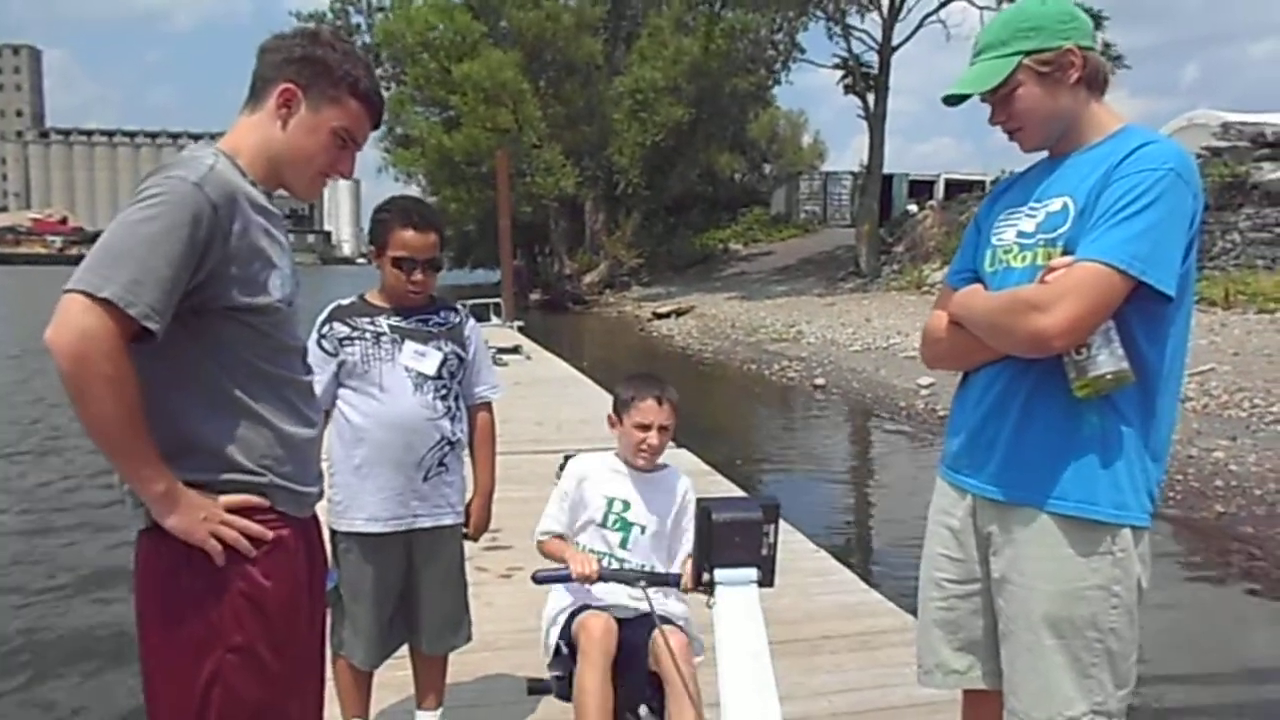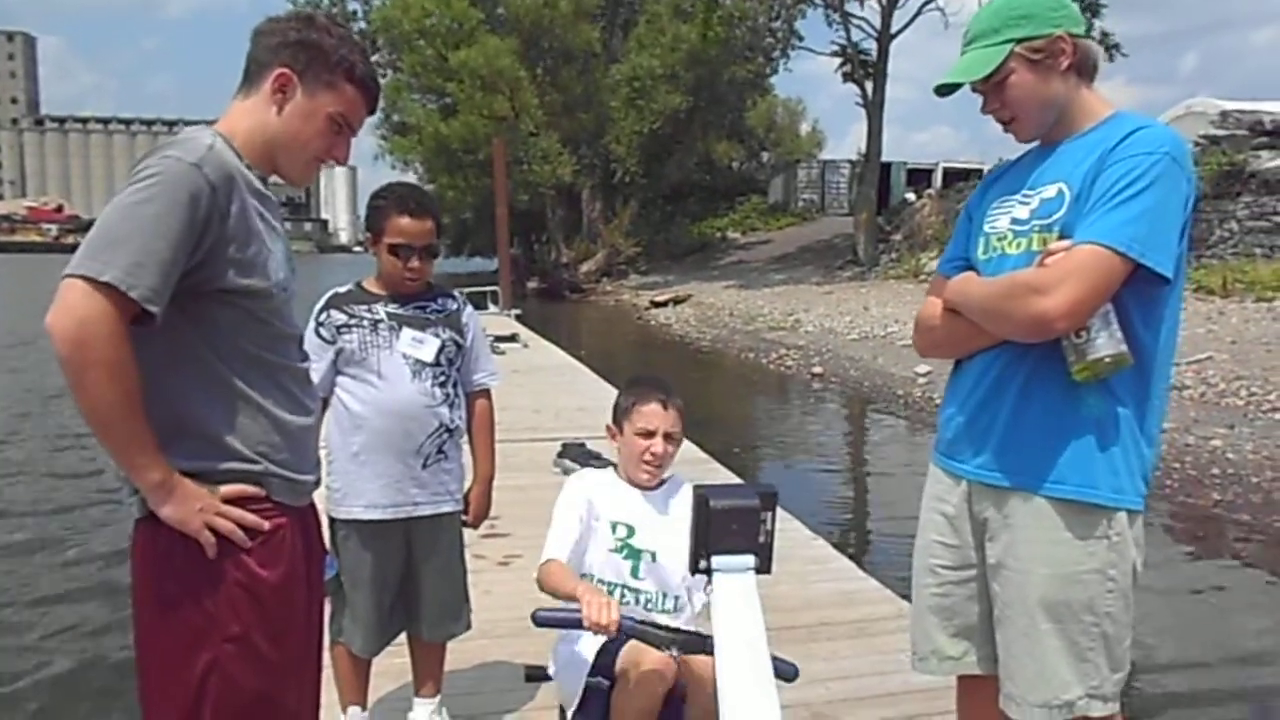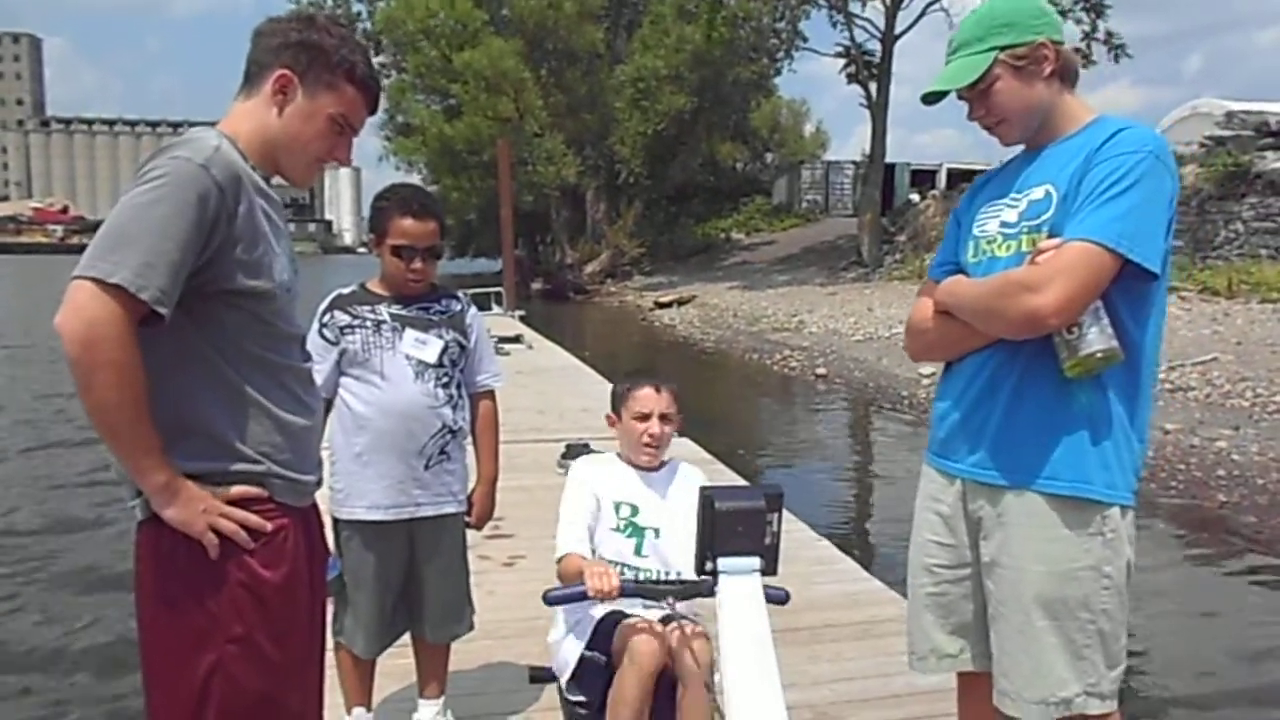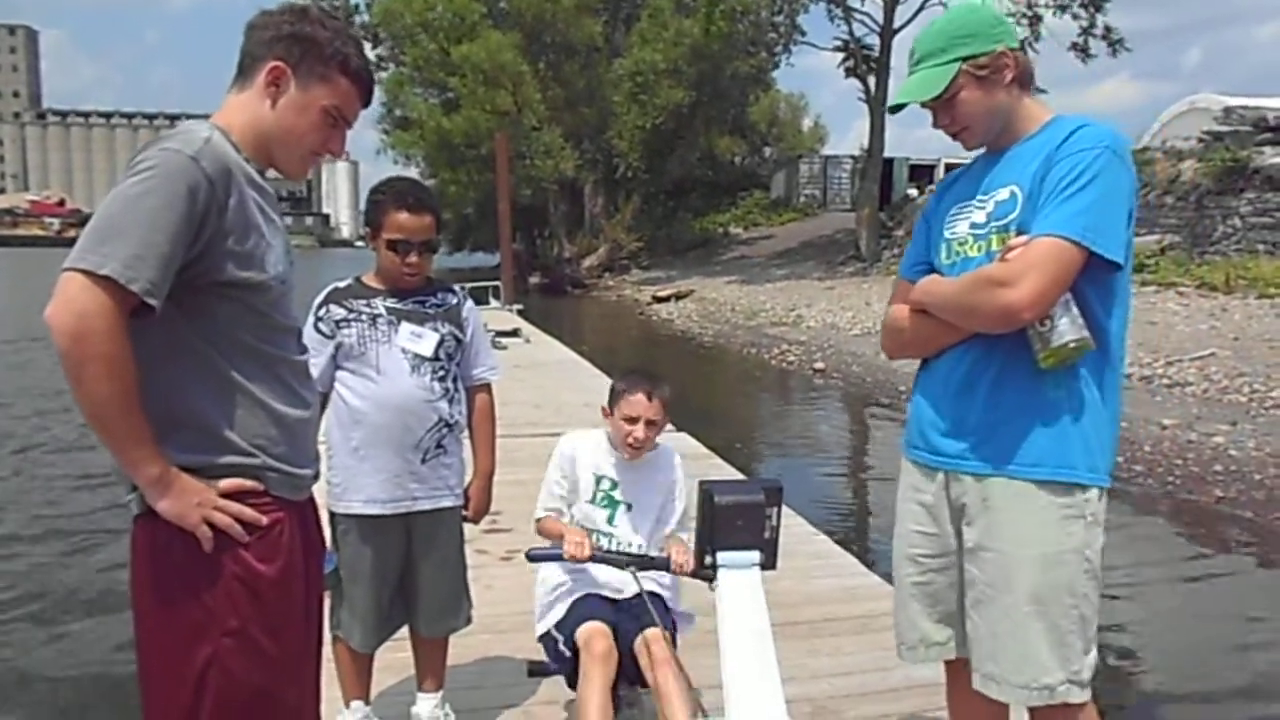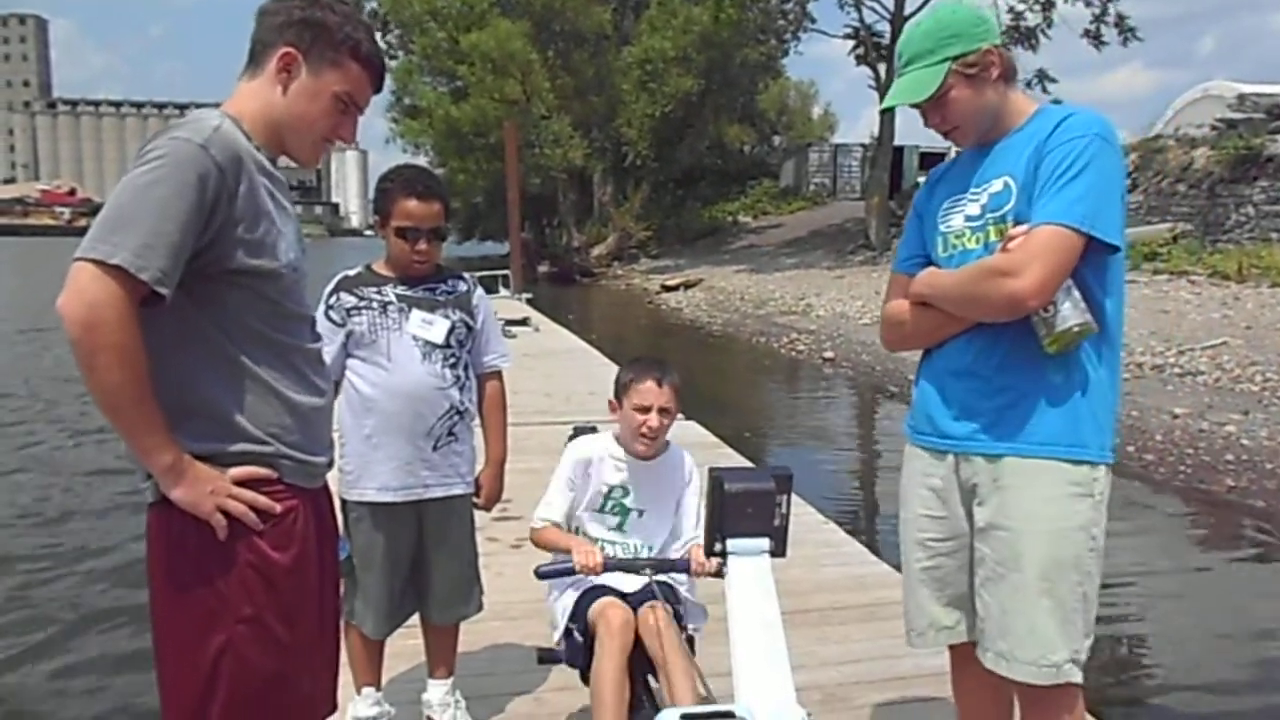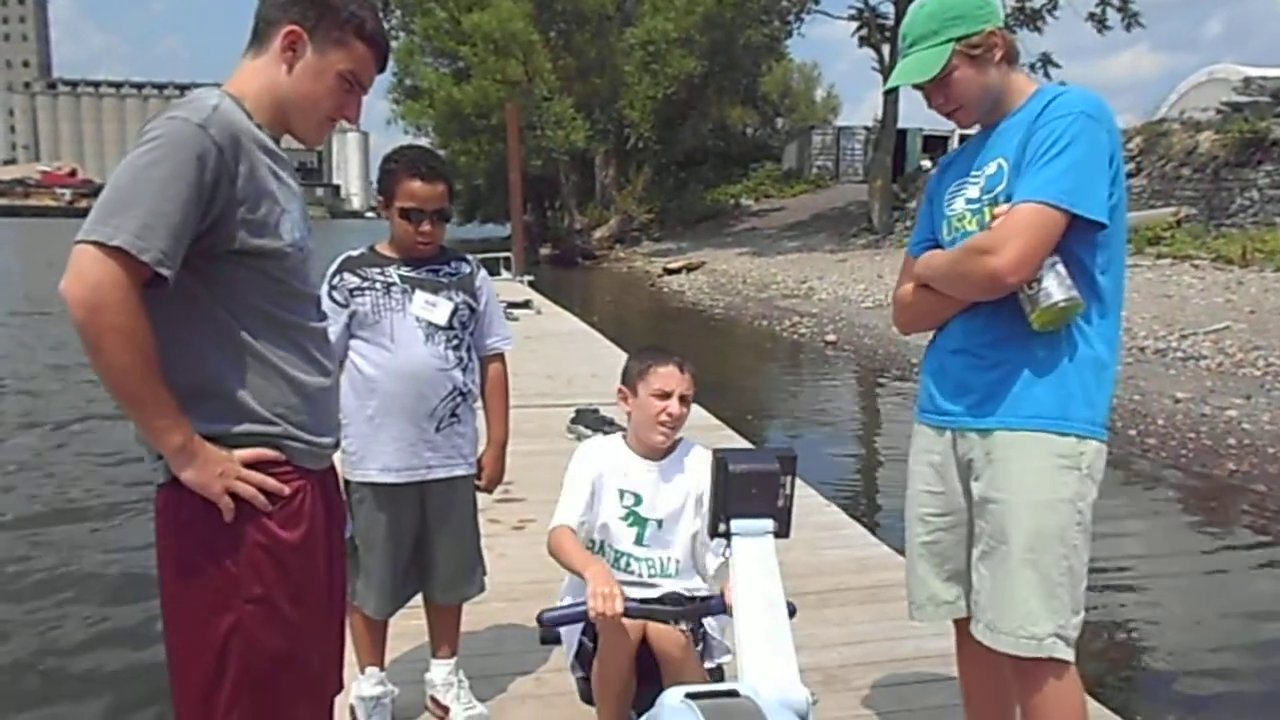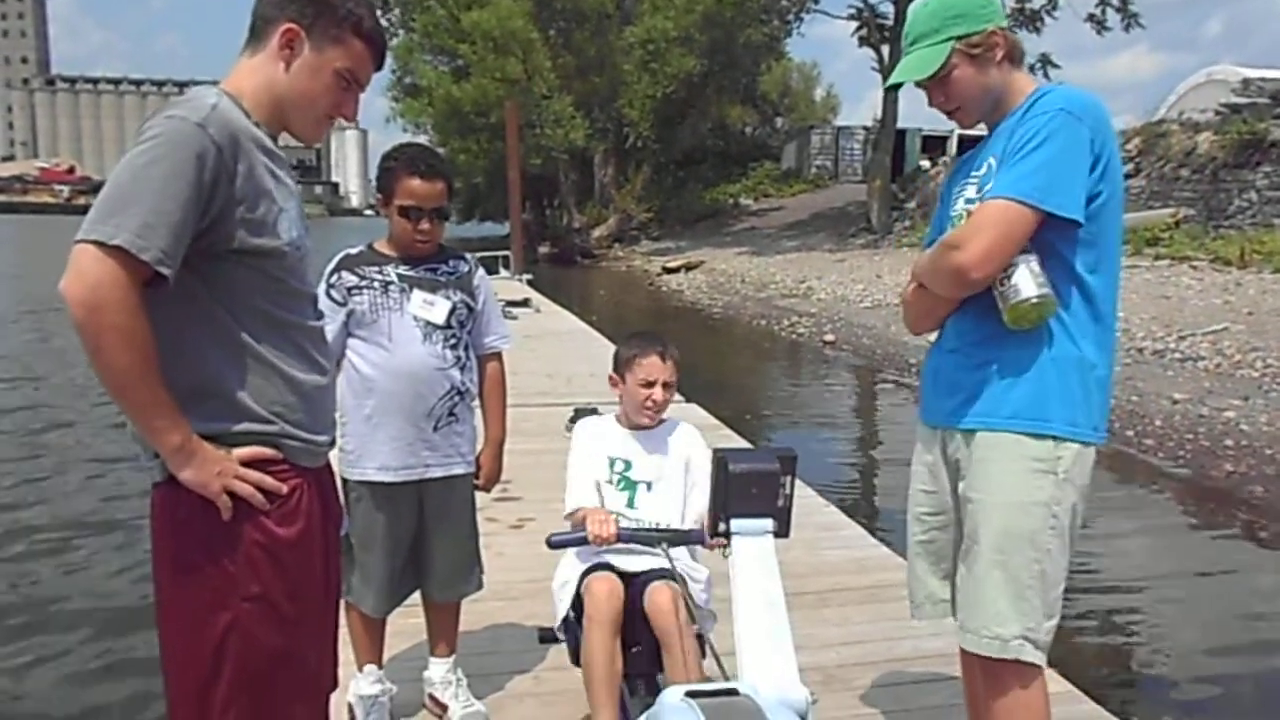
dt=0.4s
person 1, frame 1
left shoulder: (1152, 168)
right shoulder: (1008, 196)
left elbow: (1053, 322)
right elbow: (936, 342)
left wrist: (972, 304)
right wrist: (1023, 315)
left hip: (1072, 497)
right hip: (967, 481)
person 1, frame 2
left shoulder: (1145, 153)
right shoulder: (1000, 183)
left elbow: (1055, 305)
right elbow: (929, 331)
left wrist: (965, 290)
right wrist: (1019, 303)
left hip: (1067, 480)
right hip: (960, 465)
person 1, frame 3
left shoulder: (1128, 153)
right shoulder: (988, 190)
left elbow: (1045, 303)
right elbow: (920, 335)
left wrist: (956, 292)
right wrist: (1008, 303)
left hip: (1060, 476)
right hip: (954, 464)
person 1, frame 4
left shoulder: (1087, 150)
right shoulder: (953, 191)
left elbow: (1019, 296)
right elbow: (897, 334)
left wrist: (934, 291)
right wrist: (984, 301)
left hip: (1037, 462)
right hip: (933, 455)
right knee: (963, 662)
person 1, frame 5
left shoulder: (1076, 137)
right shoulder: (943, 184)
left elbow: (1025, 284)
right elbow: (895, 326)
left wrist: (934, 283)
right wrist: (985, 292)
left hip: (1042, 440)
right hip: (937, 439)
right knee: (968, 645)
person 1, frame 6
left shoulder: (1072, 118)
right shoulder: (955, 167)
left elbow: (1005, 261)
right elbow: (908, 309)
left wrist: (932, 266)
right wrist: (976, 270)
left hip: (1040, 414)
right hip: (945, 414)
left knee: (1032, 646)
right knee: (972, 623)
person 1, frame 7
left shoulder: (1064, 117)
right shoulder: (972, 164)
left elbow: (969, 259)
right elbow: (918, 310)
left wrist: (925, 266)
right wrist: (970, 272)
left hip: (1031, 416)
right hip: (951, 412)
left knee: (1004, 646)
right knee: (974, 631)
person 2, frame 1
left shoulder: (254, 207)
right shoulder: (199, 189)
right elbow: (78, 335)
left wrist: (294, 523)
right wrist: (165, 498)
left hip: (280, 533)
right hip: (230, 546)
person 2, frame 2
left shoulder: (248, 191)
right shoulder: (195, 170)
right elbow: (77, 320)
left wrist: (292, 505)
right wrist: (161, 484)
left hip: (277, 519)
right hip: (226, 532)
person 2, frame 3
left shoulder: (250, 190)
right shoulder: (200, 170)
right elbow: (87, 322)
left wrist: (295, 514)
right wrist: (165, 488)
left hip: (278, 523)
right hip: (227, 536)
person 2, frame 4
left shoulder: (246, 184)
right shoulder: (192, 163)
right elbow: (77, 314)
left wrist: (291, 500)
right wrist: (159, 480)
left hip: (275, 515)
right hip: (224, 528)
person 2, frame 5
left shoulder: (257, 173)
right shoulder: (203, 151)
right elbow: (89, 304)
left wrist: (306, 492)
right wrist: (173, 469)
left hip: (290, 504)
right hip: (239, 514)
person 2, frame 6
left shoulder: (262, 155)
right shoulder: (204, 130)
right elbow: (92, 287)
left wrist: (313, 470)
right wrist: (184, 450)
left hip: (297, 486)
right hip: (244, 499)
person 2, frame 7
left shoulder: (260, 154)
right shoulder: (202, 130)
right elbow: (92, 286)
left wrist: (309, 471)
right wrist: (182, 451)
left hip: (295, 485)
right hip: (243, 498)
person 3, frame 1
left shoulder: (457, 326)
right shoulder: (340, 324)
left elbow: (480, 411)
left wrist: (484, 492)
left hip: (438, 507)
right hip: (361, 510)
left knee: (433, 625)
right knee: (355, 631)
person 3, frame 2
left shoulder: (455, 312)
right shoulder: (338, 311)
left elbow: (478, 397)
left wrist: (483, 479)
left hip: (436, 494)
right hip: (360, 497)
left knee: (432, 611)
right knee: (355, 616)
person 3, frame 3
left shoulder: (459, 314)
right shoulder: (341, 313)
left elbow: (482, 398)
left wrist: (486, 480)
left hip: (440, 496)
right hip: (363, 498)
left knee: (436, 613)
right knee: (358, 617)
person 3, frame 4
left shoulder: (455, 307)
right shoulder: (337, 306)
left elbow: (478, 392)
left wrist: (483, 474)
left hip: (438, 490)
right hip: (360, 492)
left knee: (434, 607)
right knee: (355, 612)
person 3, frame 5
left shoulder: (464, 294)
right shoulder: (347, 294)
left elbow: (490, 379)
left wrist: (495, 462)
left hip: (448, 477)
right hip: (371, 480)
left knee: (445, 595)
right knee: (366, 599)
person 3, frame 6
left shoulder: (468, 276)
right shoulder: (350, 275)
left elbow: (492, 362)
left wrist: (496, 444)
left hip: (450, 458)
right hip: (374, 461)
left knee: (448, 576)
right knee: (369, 581)
person 3, frame 7
left shoulder: (466, 274)
right shoulder: (348, 273)
left elbow: (489, 360)
left wrist: (494, 443)
left hip: (448, 457)
right hip: (373, 460)
left knee: (446, 574)
right knee: (367, 578)
person 4, frame 1
left shoulder: (679, 486)
right shoulder: (586, 469)
left elbow: (688, 553)
right elbow: (546, 538)
left wrist: (695, 567)
right wrist: (571, 553)
left hip: (651, 612)
right hip: (585, 603)
left knee: (676, 645)
right knee: (598, 630)
person 4, frame 2
left shoulder: (689, 501)
right shoulder: (587, 489)
right elbow: (548, 571)
right wrist: (588, 594)
right hip: (598, 649)
left knee: (704, 669)
right knee: (653, 663)
person 4, frame 3
left shoulder: (691, 482)
right shoulder: (589, 473)
right elbow: (566, 565)
right wrist: (590, 567)
left hip: (668, 615)
right hip: (597, 617)
left knee: (694, 644)
right knee: (646, 641)
person 4, frame 4
left shoulder: (668, 464)
right shoulder: (577, 448)
left elbow: (675, 533)
right elbow: (544, 521)
left wrist: (678, 548)
right wrist: (568, 531)
left hip: (644, 585)
right hip: (579, 583)
left knee: (658, 651)
right knee: (598, 648)
person 4, frame 5
left shoulder: (682, 466)
right shoulder: (585, 454)
left elbow: (691, 540)
right elbow: (541, 531)
left wrist: (699, 549)
right wrist: (577, 542)
left hip: (656, 582)
right hip: (590, 584)
left knee: (655, 619)
right knee: (615, 619)
person 4, frame 6
left shoulder: (700, 465)
right shoulder: (595, 456)
left elbow: (719, 555)
right elbow: (558, 537)
right wrist: (593, 571)
left hip: (679, 599)
right hip: (606, 597)
left knee: (667, 630)
right knee: (624, 624)
person 4, frame 7
left shoulder: (685, 438)
right shoulder: (590, 432)
left elbow: (703, 512)
right elbow: (576, 512)
left wrist: (712, 524)
right wrist: (594, 515)
left hip: (666, 563)
right hip: (599, 561)
left knee: (665, 600)
right knee: (603, 590)
